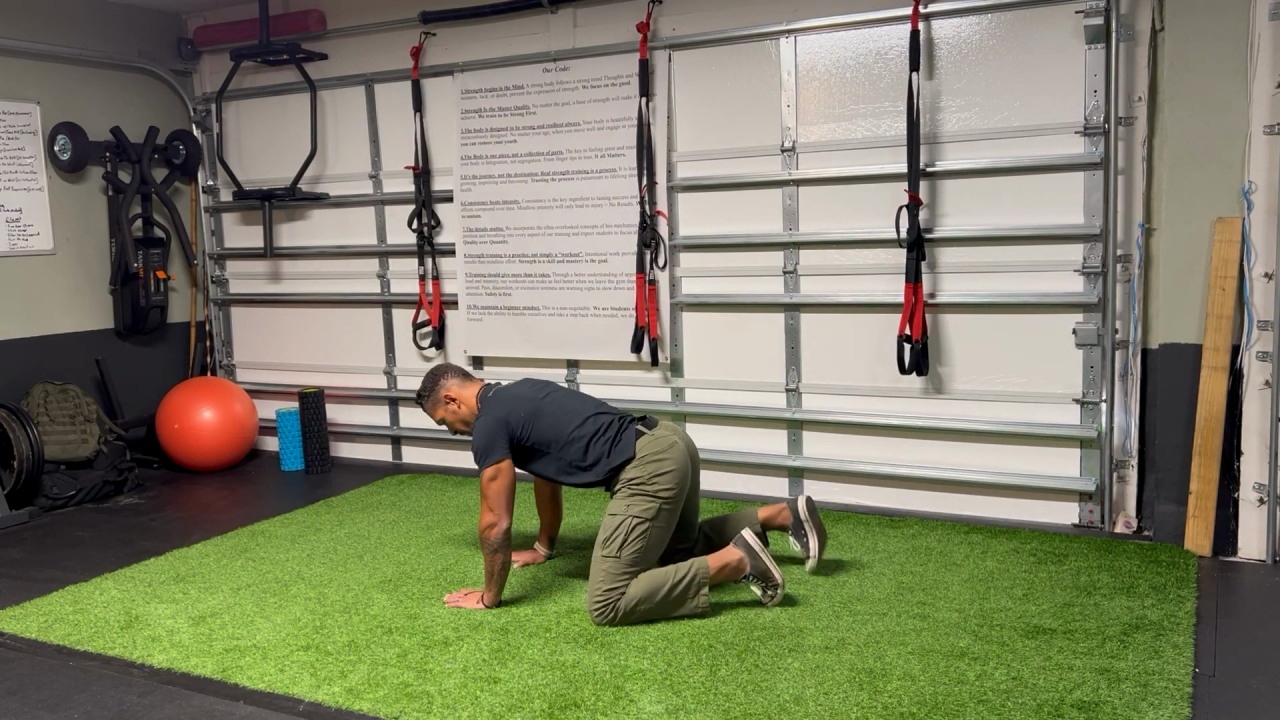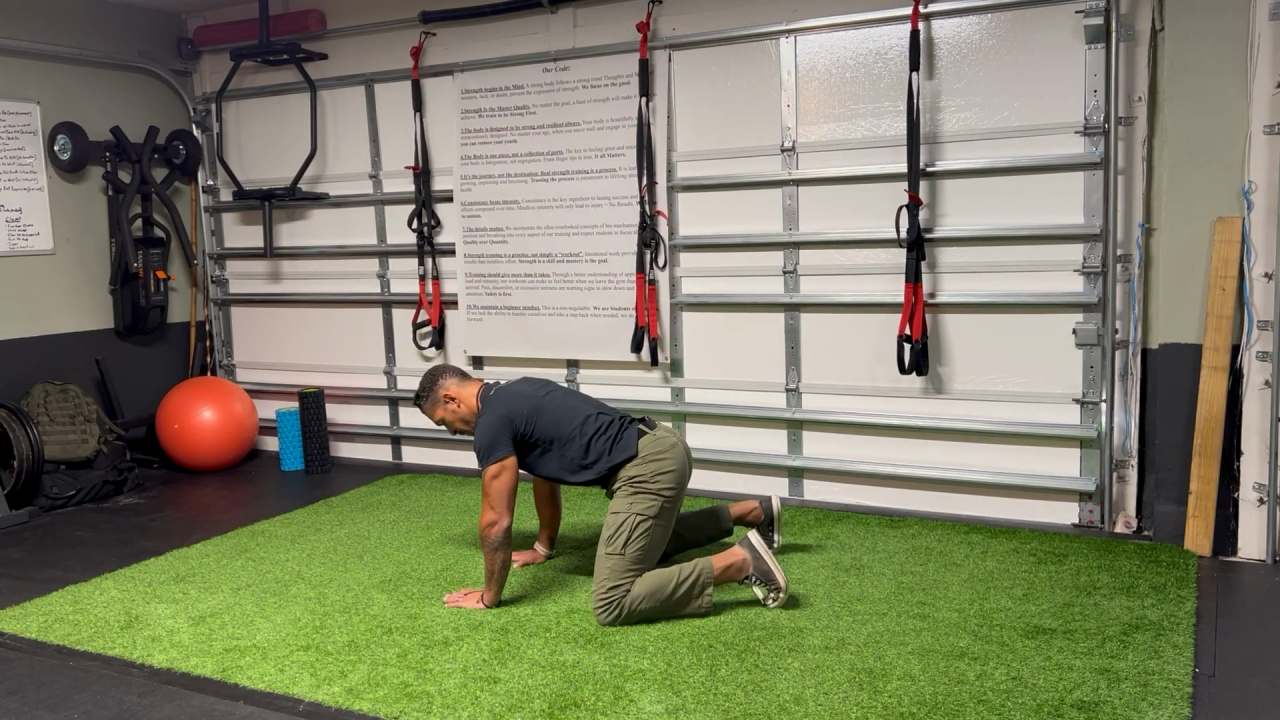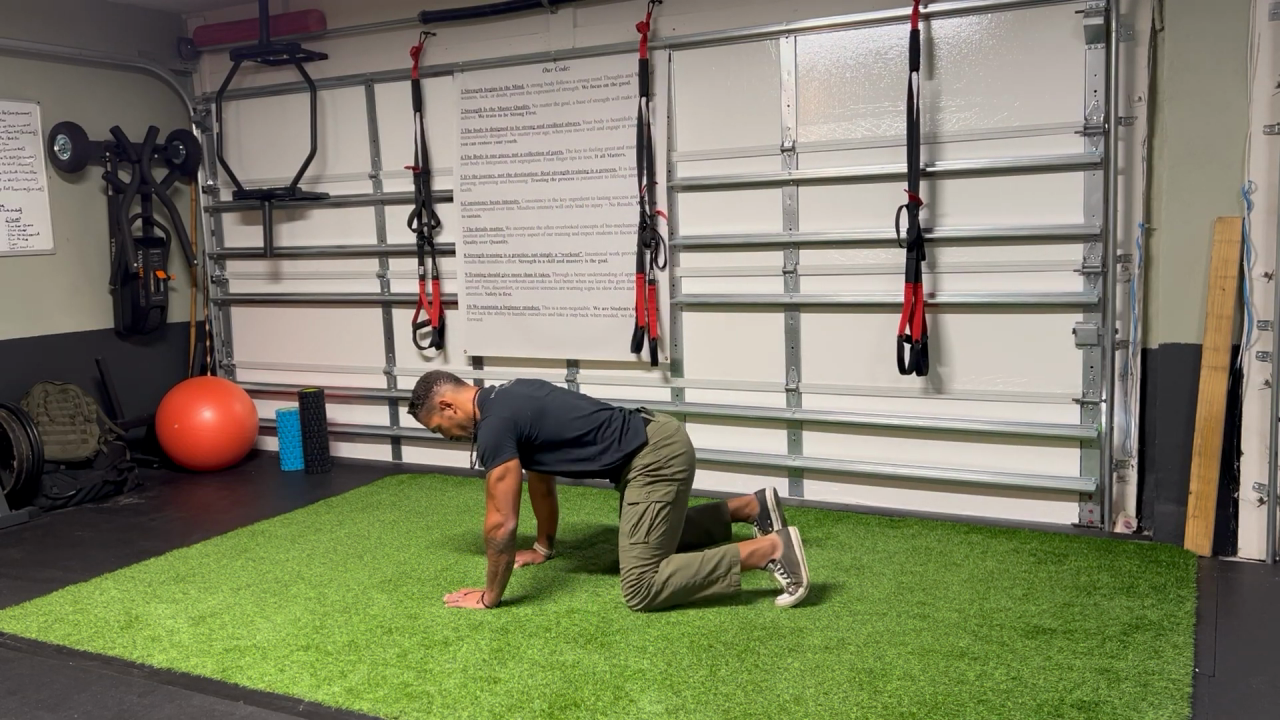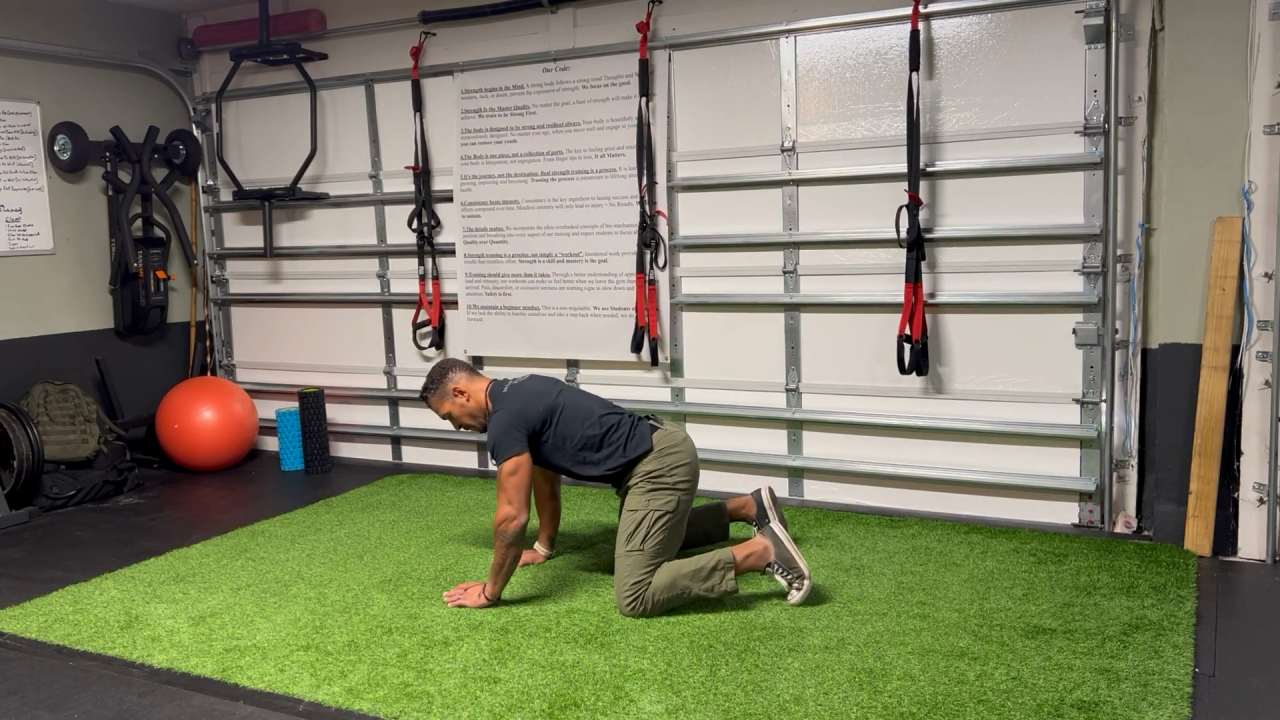
dt=0.3s
person 1, frame 1
left shoulder: (489, 425)
right shoulder: (518, 396)
left elbow: (495, 523)
right elbow: (547, 476)
left wrist: (490, 596)
right wrist: (542, 548)
left hip: (649, 470)
right hip: (671, 443)
left knee: (607, 606)
right knee: (680, 548)
left ankle: (737, 560)
right ankle: (787, 514)
person 1, frame 2
left shoulder: (492, 422)
right shoulder: (515, 397)
left elbow: (496, 521)
right elbow: (545, 477)
left wrist: (489, 596)
right wrist: (543, 547)
left hip: (647, 467)
right hip: (664, 446)
left knee: (613, 603)
right knee: (652, 539)
left ankle: (739, 562)
right ankle: (752, 512)
person 1, frame 3
left shoulder: (494, 426)
right shoulder: (509, 399)
left elbow: (501, 523)
right elbow: (540, 478)
left wrist: (489, 597)
right wrist: (543, 548)
left hip: (656, 457)
right hip: (659, 438)
left knee: (640, 588)
right knee: (656, 535)
left ankle: (770, 547)
right ankle: (750, 506)
person 1, frame 4
left shoulder: (506, 418)
right shoulder: (519, 394)
left elbow: (512, 516)
right elbow: (546, 478)
left wrist: (490, 591)
right wrist: (543, 547)
left hip: (659, 465)
right hip: (663, 447)
left knee: (637, 596)
right knee: (659, 534)
left ankle: (761, 552)
right ankle: (749, 506)
